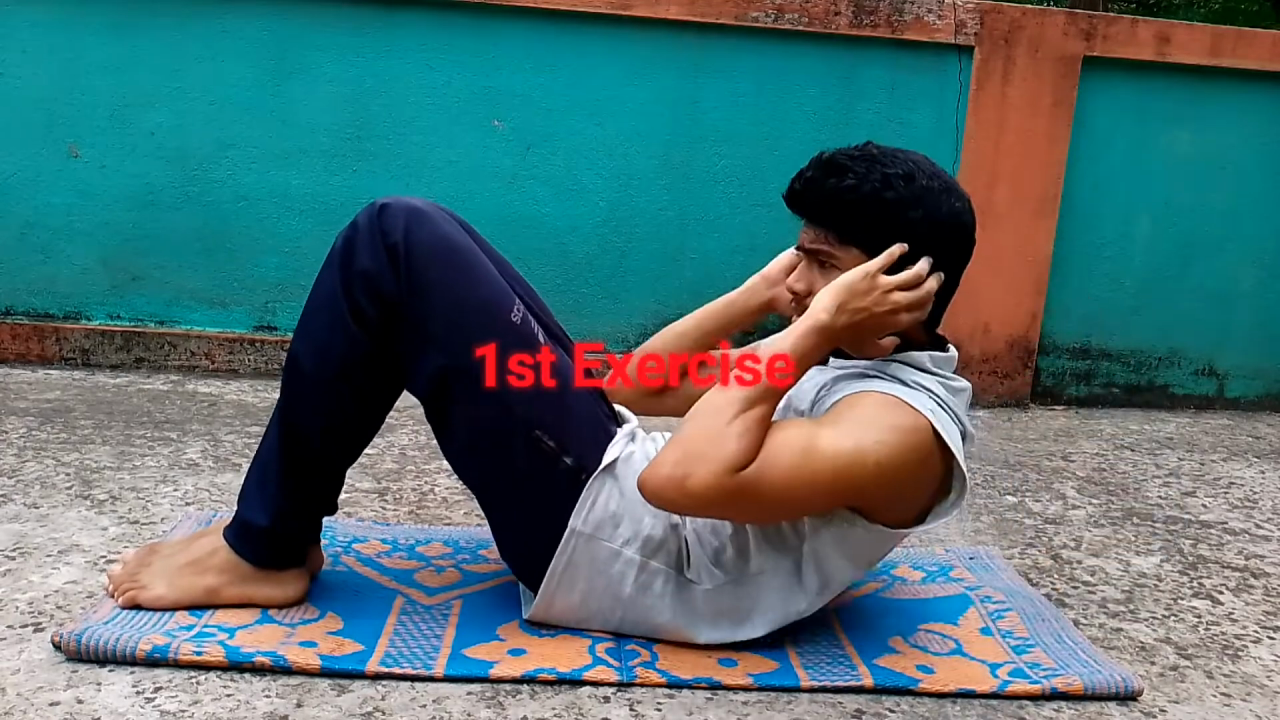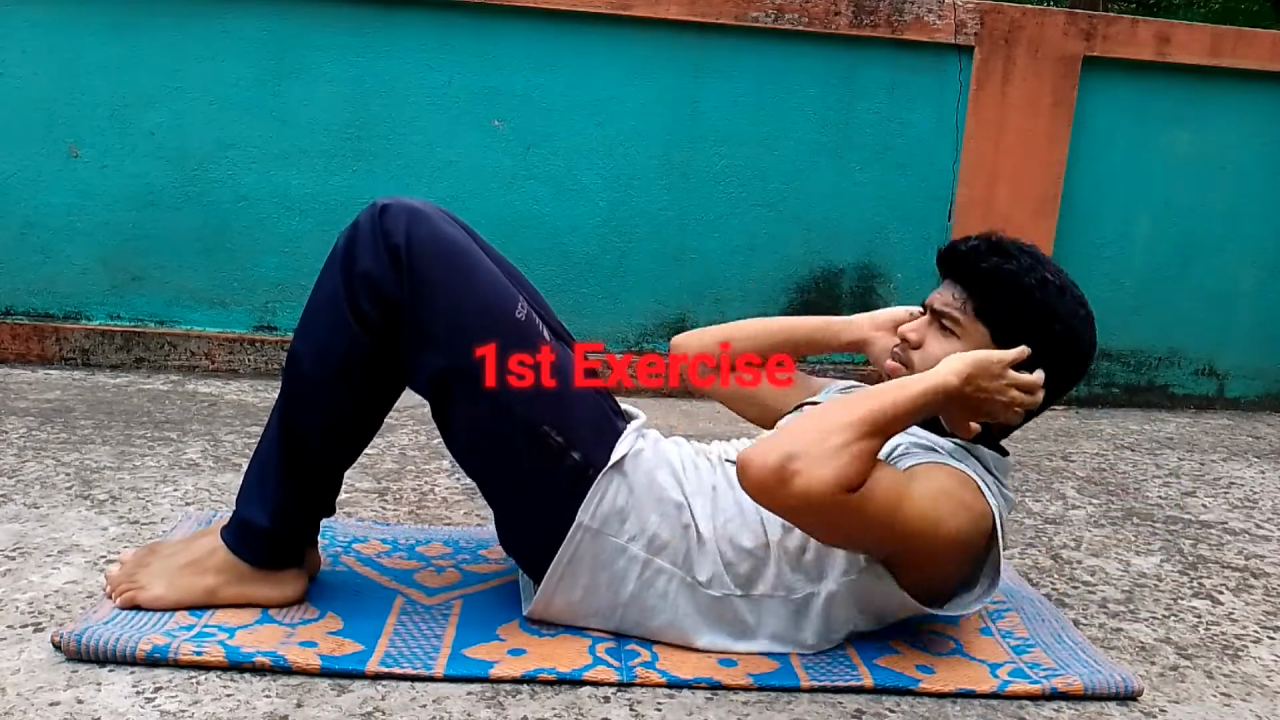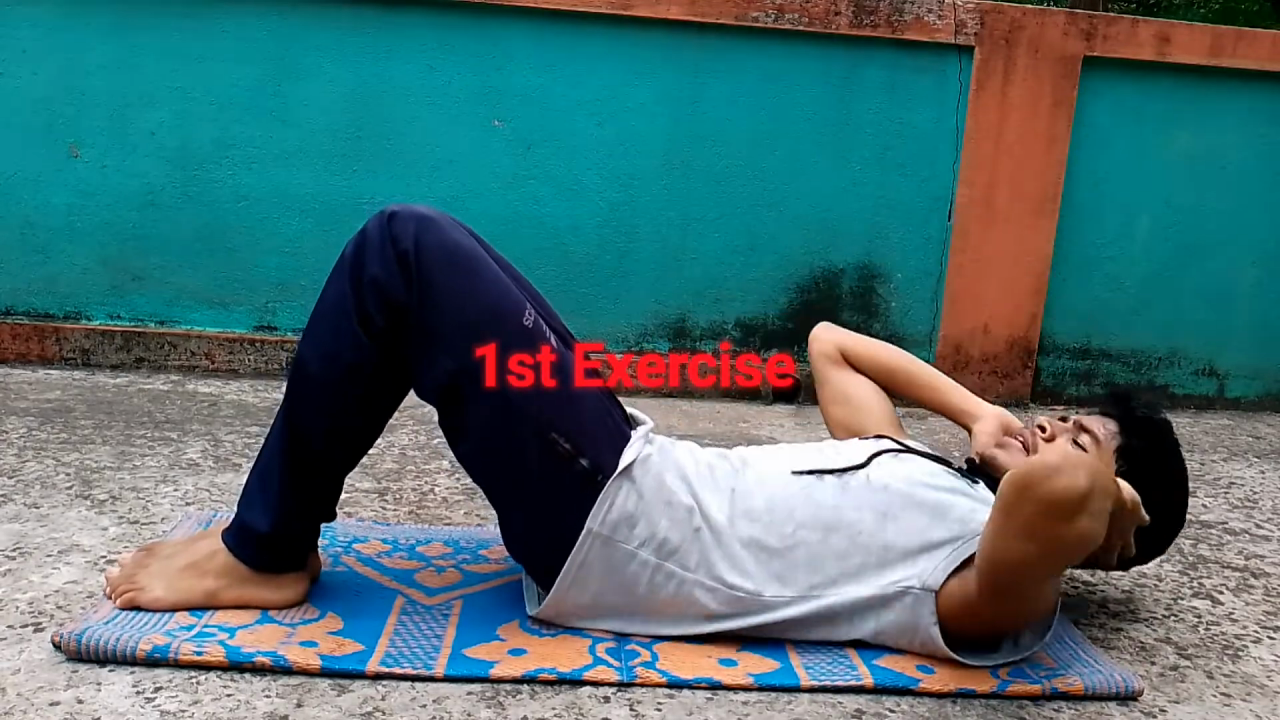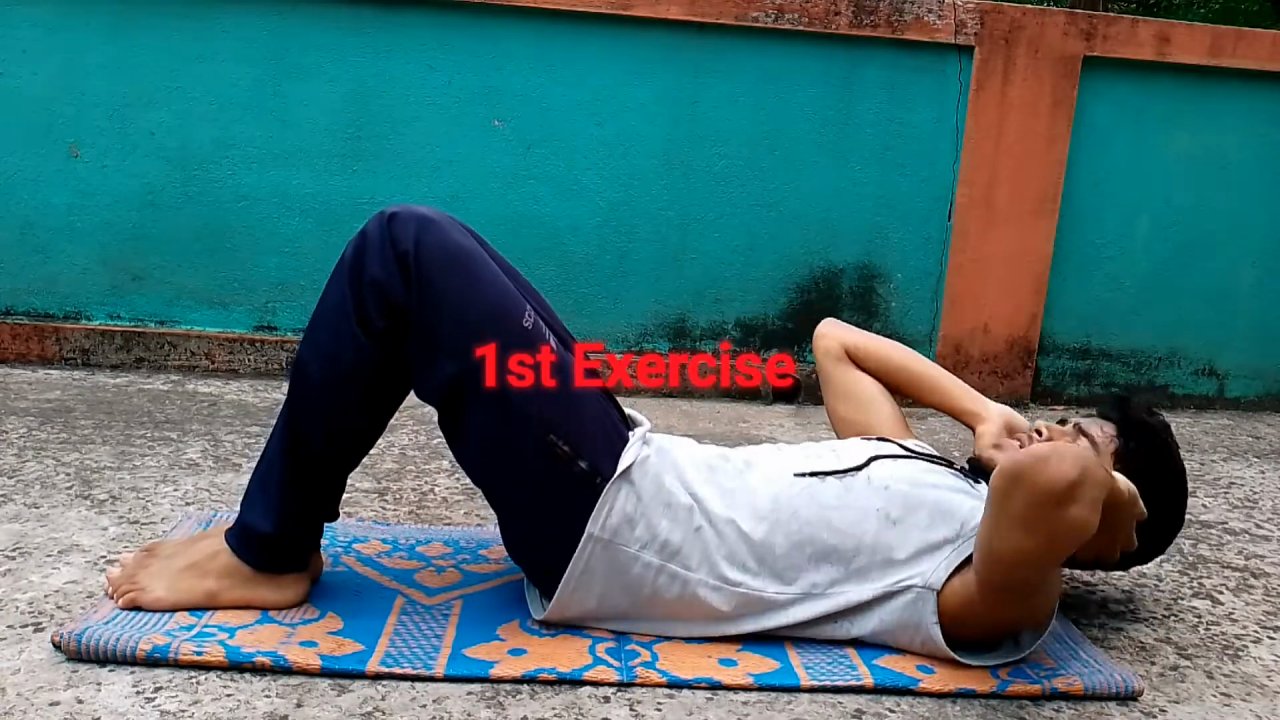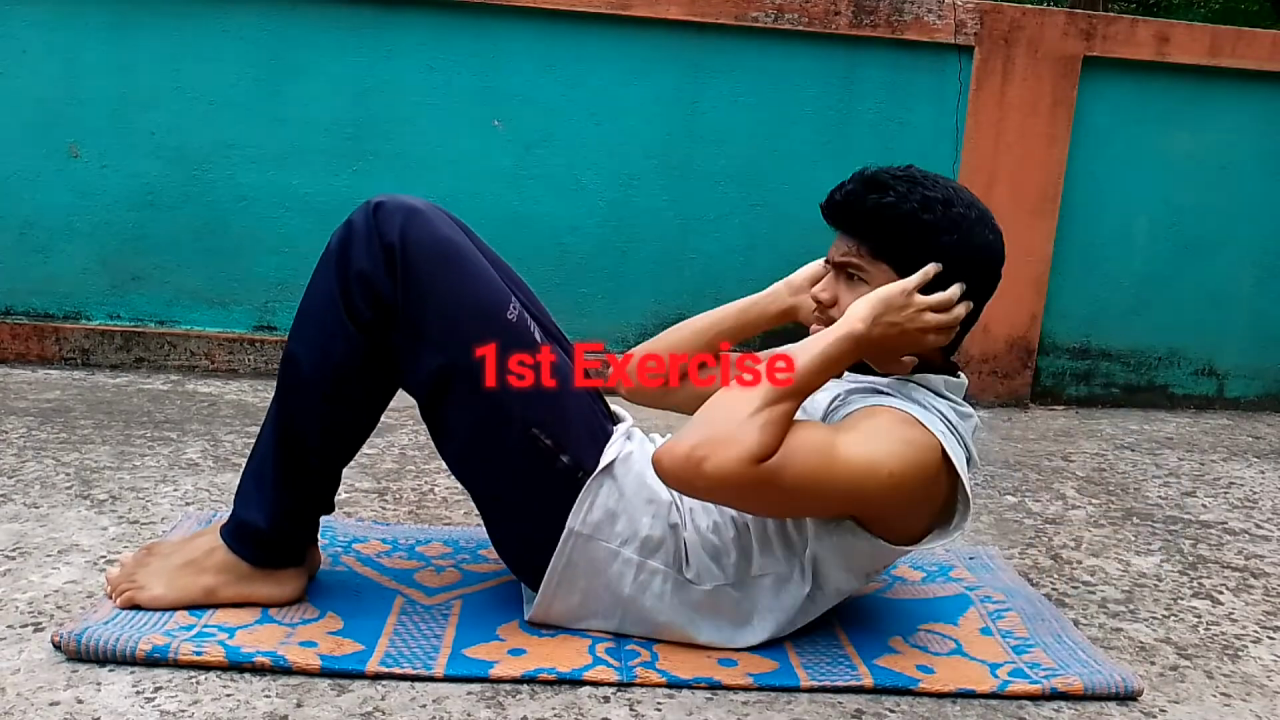
dt=0.5s
person 1, frame 1
left shoulder: (902, 430)
right shoulder: (858, 371)
left elbow: (681, 479)
right elbow: (642, 385)
left wrist: (812, 327)
right wrist: (761, 293)
left hip: (599, 538)
right hip: (608, 486)
left knee: (397, 243)
right knee: (407, 243)
left ankle: (263, 553)
right ankle: (281, 533)
person 1, frame 2
left shoulder: (954, 513)
right shoulder: (875, 418)
left elbow: (774, 471)
right elbow: (693, 350)
left wrist: (943, 384)
right wrist: (862, 331)
left hip: (601, 533)
right hip: (625, 479)
left knee: (398, 243)
right knee: (406, 242)
left ankle: (263, 551)
right ankle: (277, 531)
person 1, frame 3
left shoulder: (1005, 590)
right shoulder: (922, 467)
left elbow: (1048, 497)
right elbow: (826, 341)
left wrist: (1091, 483)
right wrist: (971, 408)
left hip: (614, 530)
right hip: (640, 479)
left knee: (407, 250)
right knee: (411, 247)
left ankle: (265, 555)
right ankle: (276, 533)
person 1, frame 4
left shoulder: (1010, 583)
right shoulder: (926, 465)
left elbow: (1047, 482)
right elbow: (830, 340)
left wrist: (1083, 488)
right wrist: (978, 405)
left hip: (618, 536)
right hip: (642, 481)
left knee: (407, 250)
right knee: (413, 251)
left ankle: (266, 555)
right ankle: (277, 535)
person 1, frame 5
left shoulder: (912, 452)
right shoulder: (858, 378)
left elbow: (695, 461)
right elbow: (646, 371)
left wrist: (842, 335)
right wrist: (787, 300)
left hip: (598, 539)
right hip: (610, 496)
left knee: (392, 242)
right knee: (399, 242)
left ankle: (260, 555)
right ankle: (275, 533)
